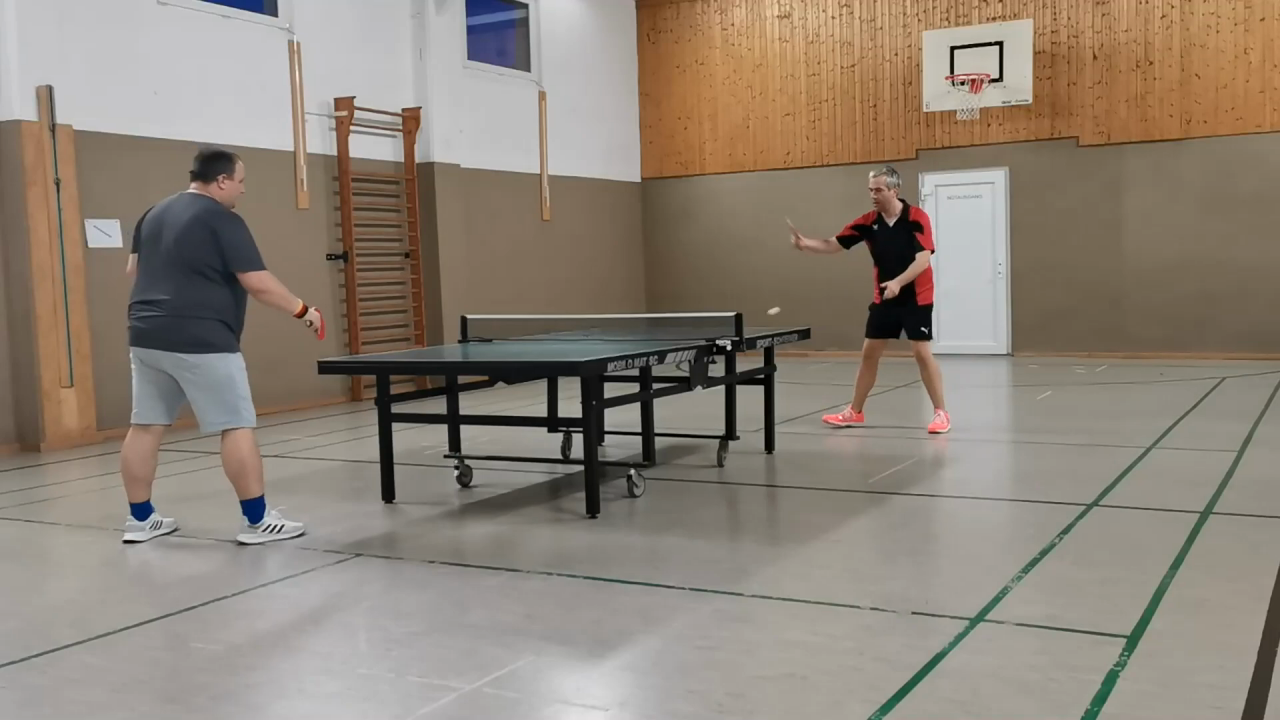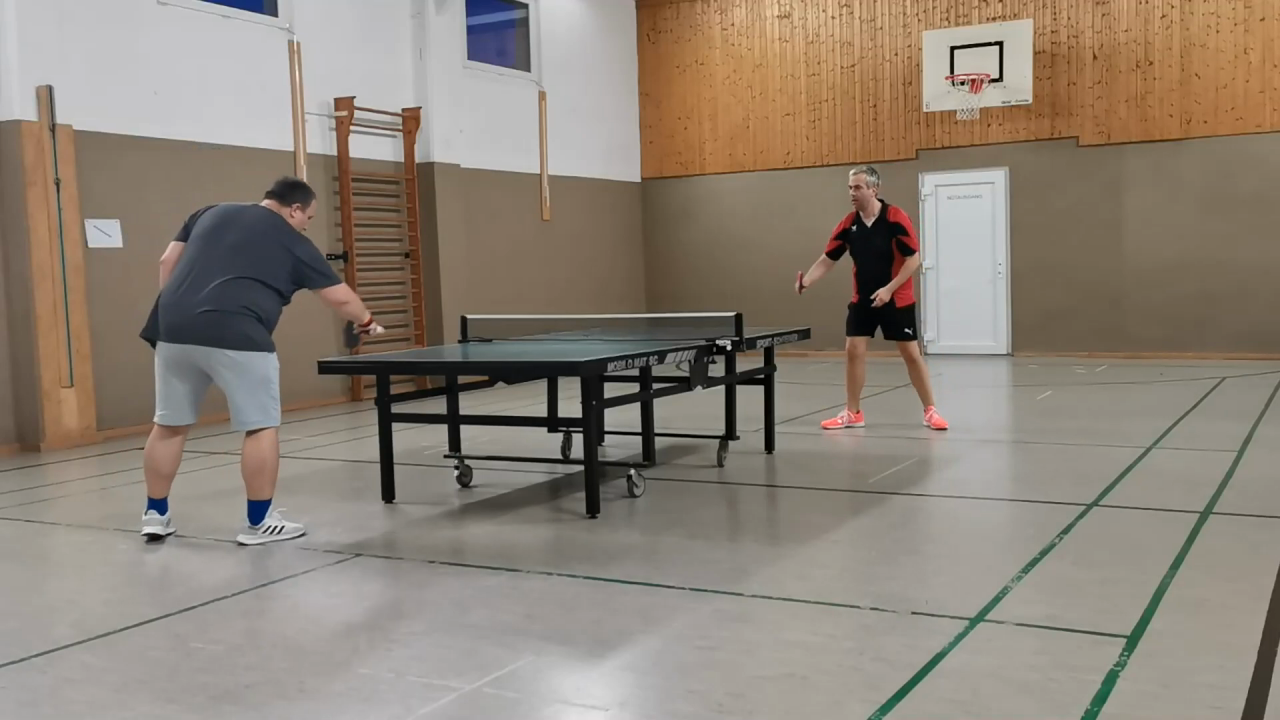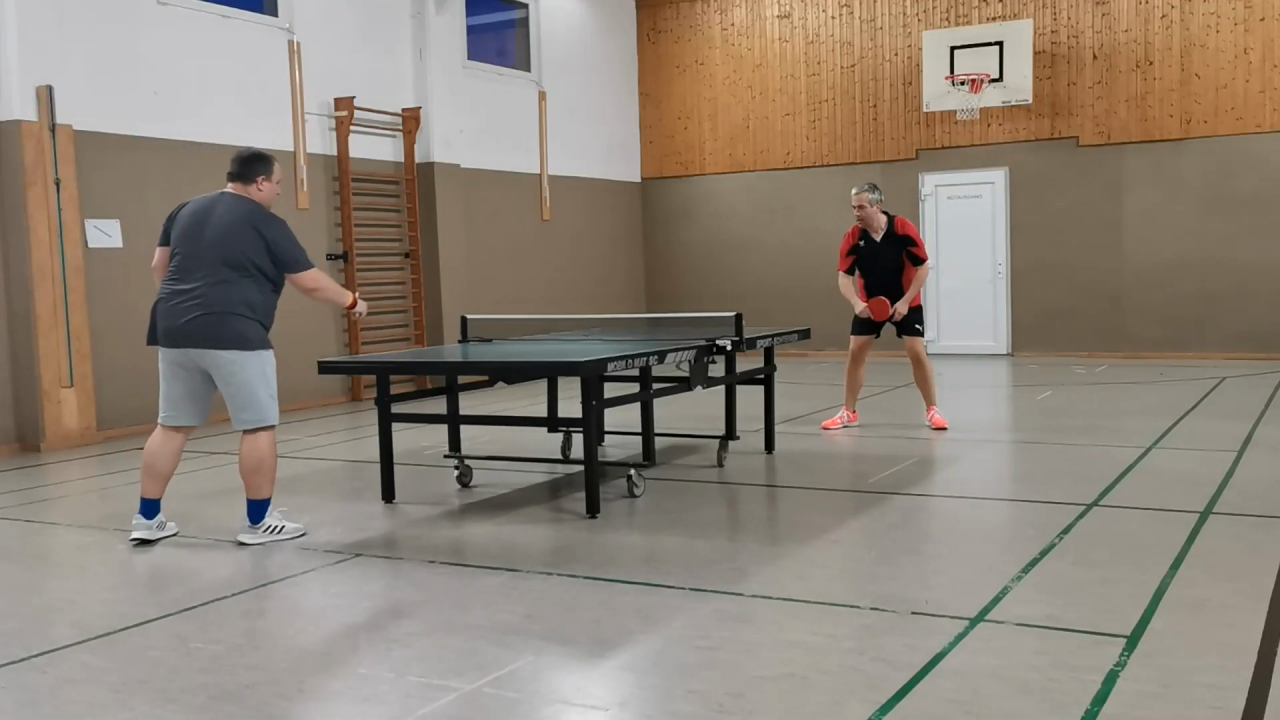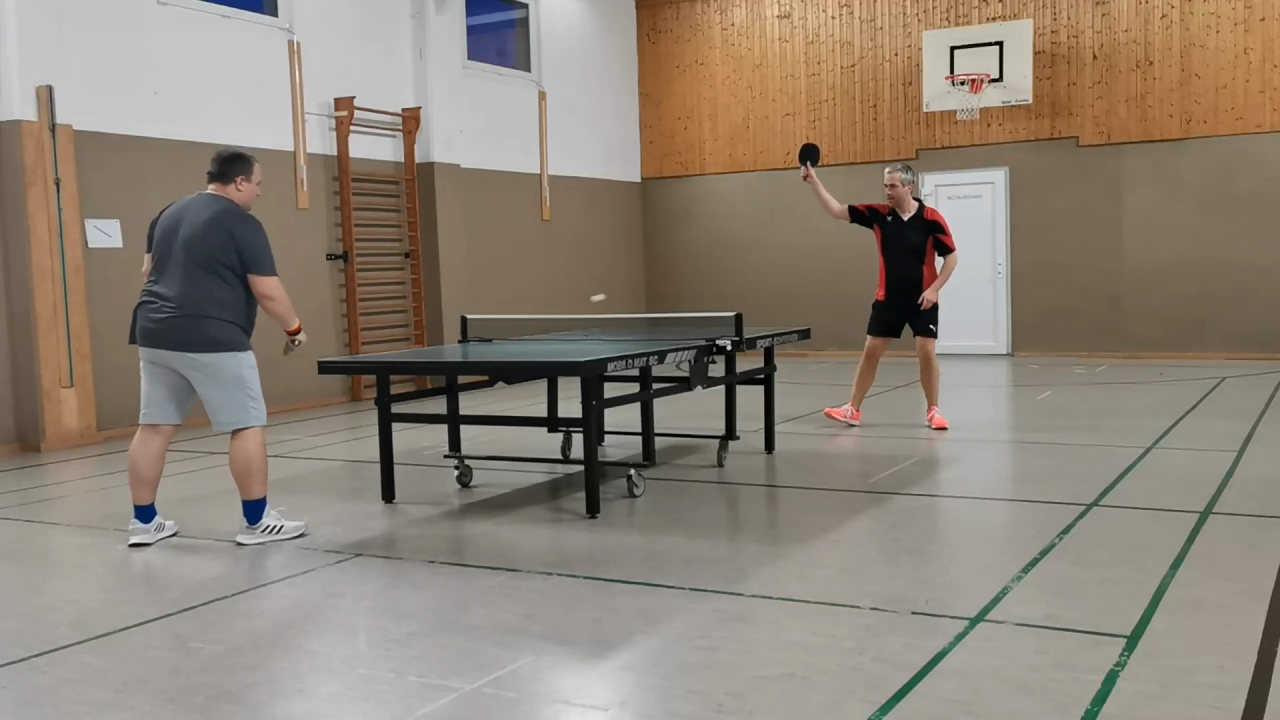
dt=0.5s
person 1, frame 1
left shoulder: (154, 214)
right shoulder: (223, 221)
left elbow: (134, 270)
right elbow: (258, 284)
right wrist: (302, 309)
left hip: (147, 336)
right hip: (202, 340)
left knee: (145, 426)
right knee: (236, 427)
left ankle: (140, 519)
right ankle: (257, 520)
person 1, frame 2
left shoulder: (211, 214)
right shoulder: (291, 242)
left elbow: (168, 261)
right elbow: (338, 294)
right wrist: (367, 322)
left hip: (175, 330)
right hip: (234, 338)
left knee: (169, 425)
right knee: (260, 427)
left ankle: (156, 515)
right ankle: (260, 522)
person 1, frame 3
left shoulder: (185, 211)
right shoulder: (266, 224)
left elbow: (159, 267)
right elbow: (310, 282)
right wrist: (350, 300)
left hip: (175, 334)
right hip: (232, 337)
left knee: (172, 426)
right knee: (259, 426)
left ankle: (147, 518)
right ankle: (259, 521)
person 1, frame 4
left shoulder: (170, 213)
right shoulder: (242, 223)
left elbow: (149, 271)
right elbow: (268, 290)
right wrist: (294, 327)
left hip: (155, 335)
right hip: (213, 338)
left knee: (155, 427)
right knee: (247, 426)
left ankle: (144, 520)
right ankle: (257, 521)
person 2, frame 1
left shoulder: (917, 218)
right shoulder: (867, 222)
left elbow: (923, 259)
right elbow: (832, 244)
left wrist: (899, 282)
right wrist: (806, 243)
left hip: (915, 299)
right hip: (882, 300)
left knee: (922, 353)
right knee: (869, 354)
left ankle: (940, 413)
right ankle: (854, 412)
person 2, frame 2
left shoulder: (897, 218)
right shoulder: (846, 225)
left elbow: (913, 259)
right elbow: (827, 259)
left wrist: (888, 289)
right wrist: (808, 279)
left hip: (897, 300)
right hip: (862, 300)
left knee: (911, 354)
right knee: (854, 352)
left ankle: (930, 410)
right ankle: (852, 413)
person 2, frame 3
left shoulder: (904, 229)
right shoulder: (852, 238)
left elbow: (922, 268)
right elbow: (845, 277)
left wrist: (905, 301)
right wrist: (857, 303)
left hip: (905, 303)
right hip: (869, 304)
left knee: (917, 353)
right knee: (856, 352)
left ankle: (932, 411)
right ankle: (848, 412)
person 2, frame 4
left shoulder: (932, 219)
right shoulder: (879, 214)
left elbow: (951, 258)
right elbow: (838, 210)
left wrist: (934, 289)
right wrist: (813, 180)
left hip: (922, 300)
right hip: (888, 299)
left knee: (926, 352)
right knee: (871, 352)
left ankle: (933, 411)
right ankle: (852, 409)
